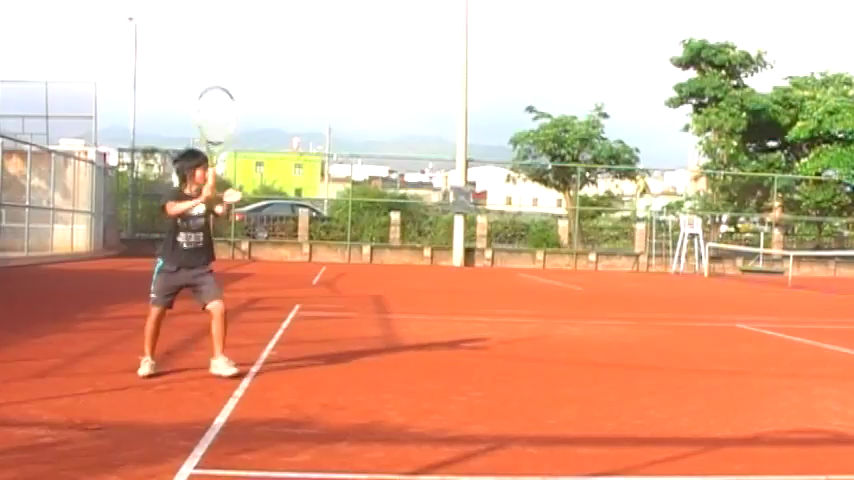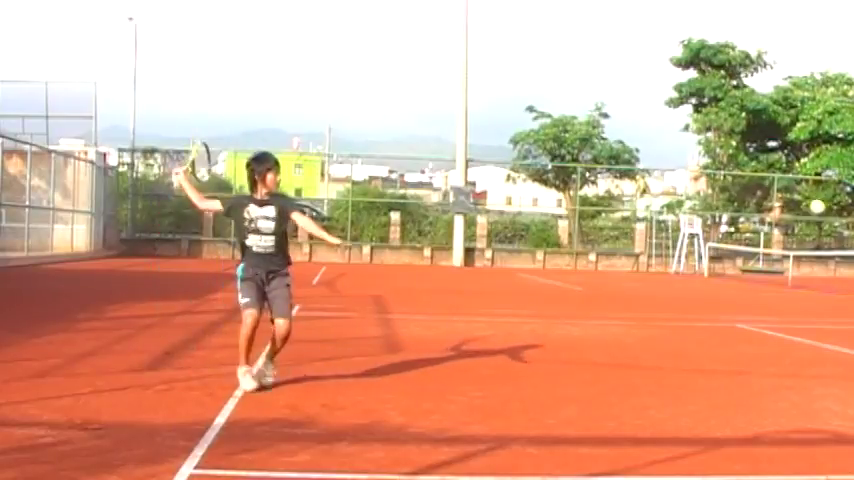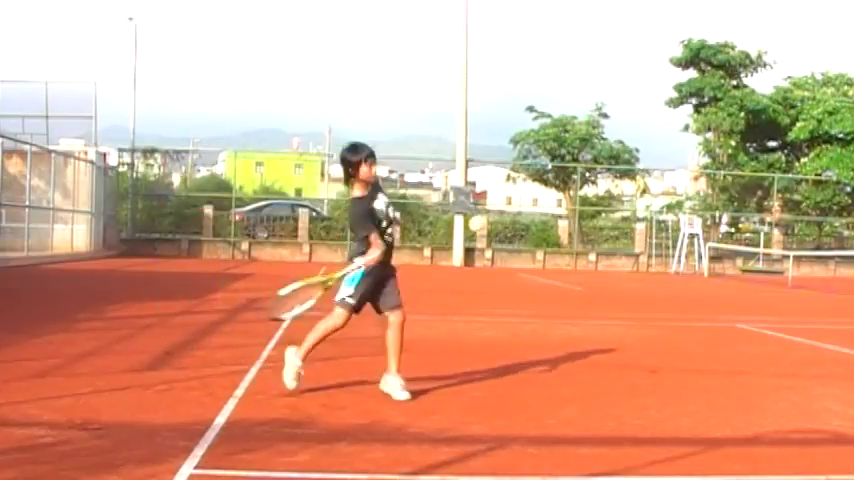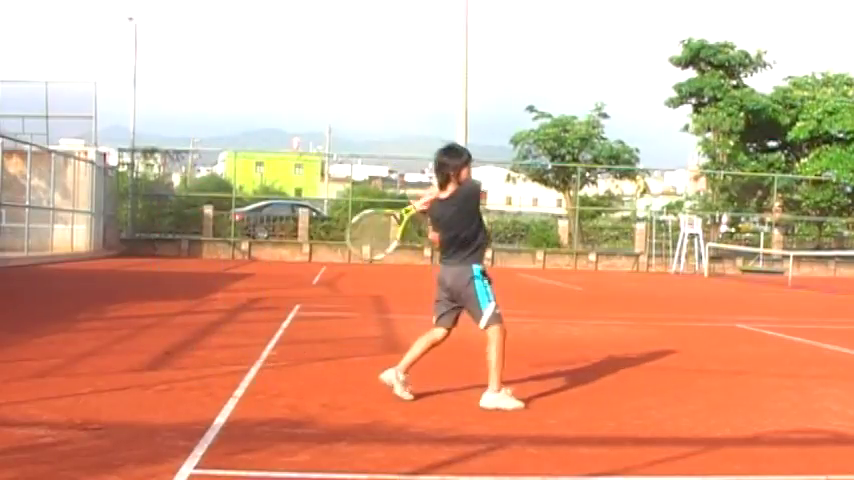
dt=0.4s
person 1, frame 1
left shoulder: (207, 197)
right shoulder: (173, 196)
left elbow: (222, 210)
right elbow: (172, 210)
left wrist: (227, 201)
right wrist: (201, 198)
left hip: (199, 267)
right hip: (170, 266)
left knee: (218, 308)
right knee: (155, 313)
left ankle: (219, 360)
right ankle: (148, 359)
person 1, frame 2
left shoulder: (282, 202)
right shoulder: (241, 203)
left elbow: (303, 221)
right elbow: (203, 204)
left wrist: (329, 237)
right wrist: (184, 180)
left hip: (278, 274)
right hip: (250, 272)
left knee: (283, 327)
right knee: (250, 319)
left ankle: (269, 361)
right ankle: (243, 367)
person 1, frame 3
left shoulder: (375, 187)
right shoulder: (360, 208)
right elbow: (377, 247)
left hip: (383, 264)
right hip: (364, 264)
left knee: (397, 318)
right knee: (338, 318)
left ankle: (392, 376)
right ankle: (298, 357)
person 1, frame 4
left shoulder: (434, 208)
right shoulder: (471, 190)
left wrist: (428, 207)
right wrist: (432, 198)
left hip: (446, 271)
right hip: (469, 271)
left knee: (440, 330)
right knee: (497, 328)
left ankle: (398, 373)
right ankle: (494, 392)
